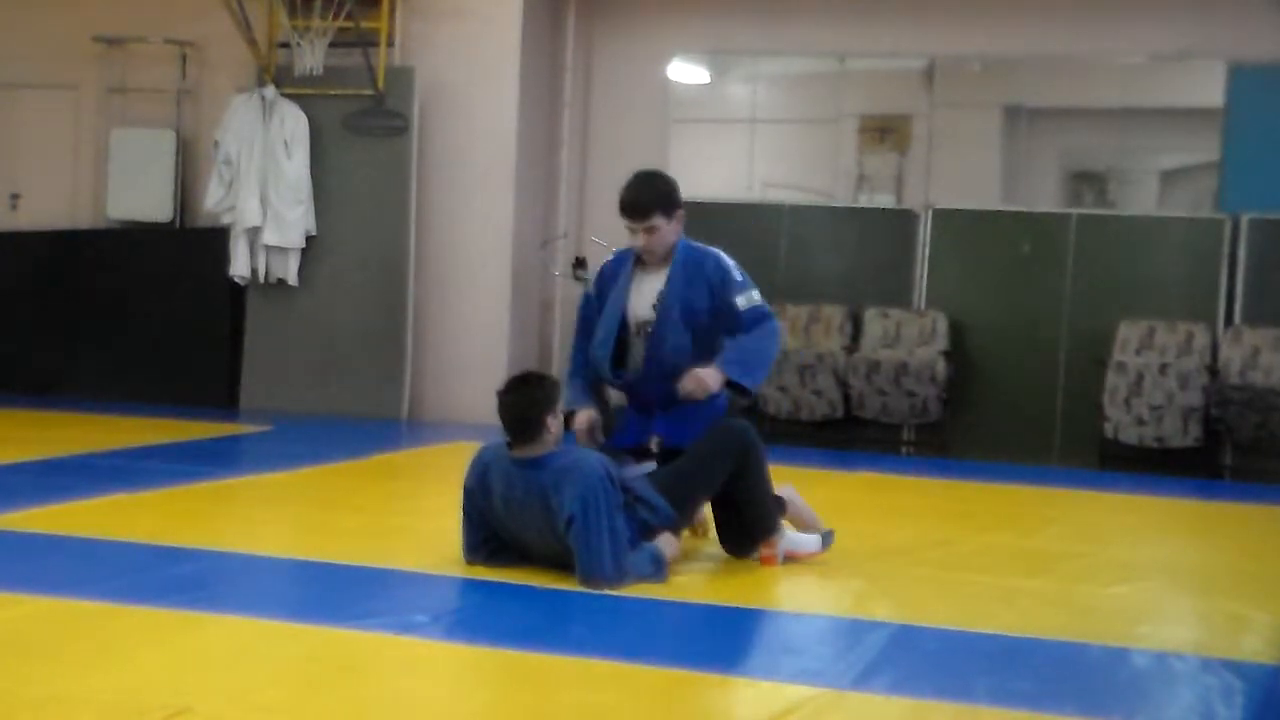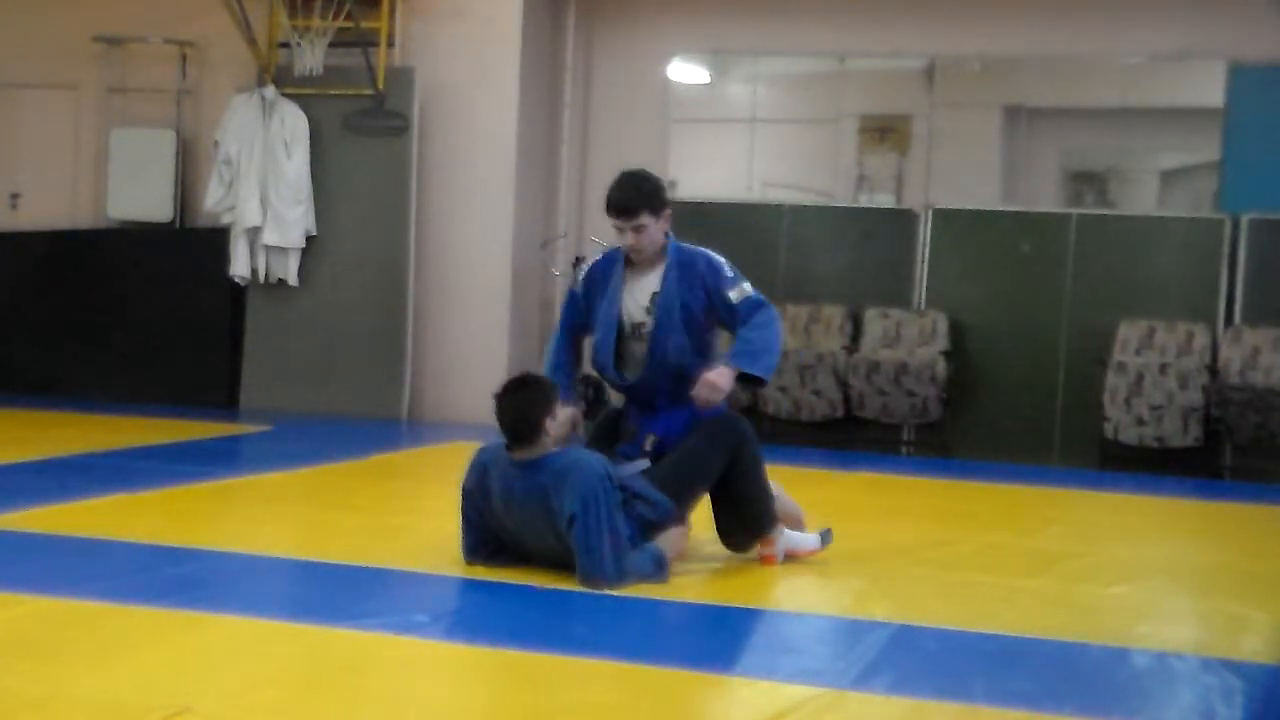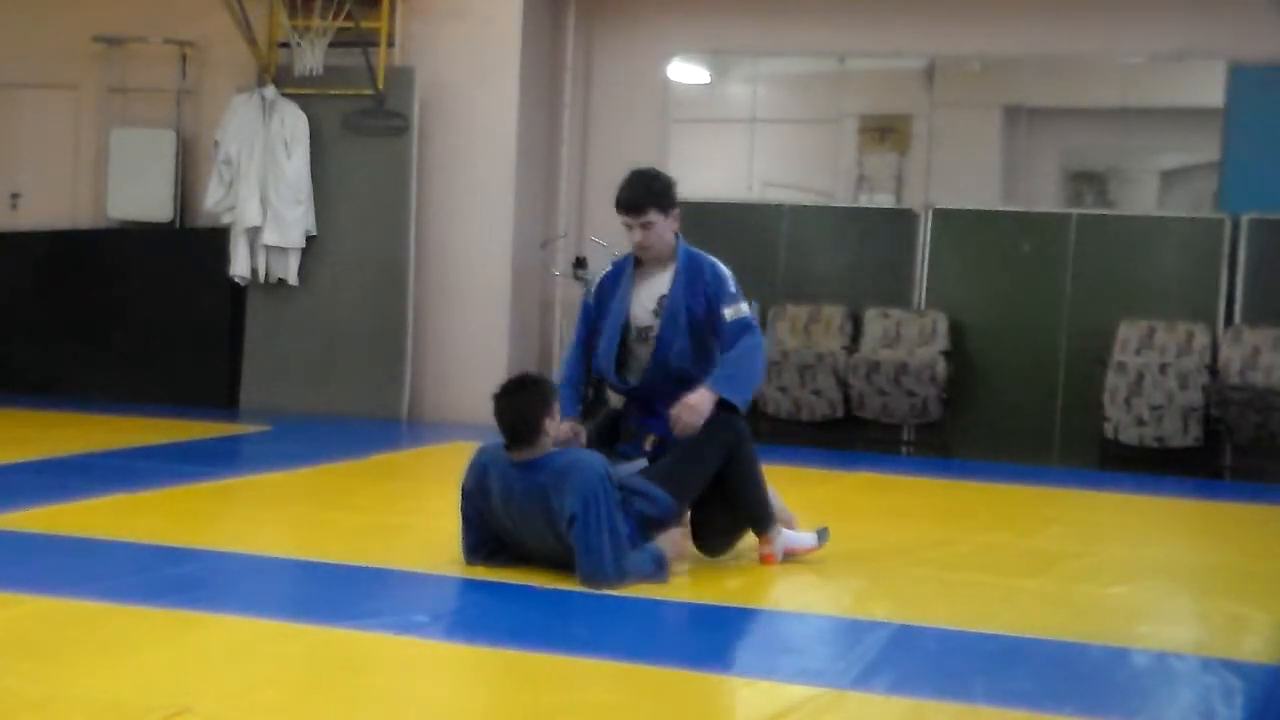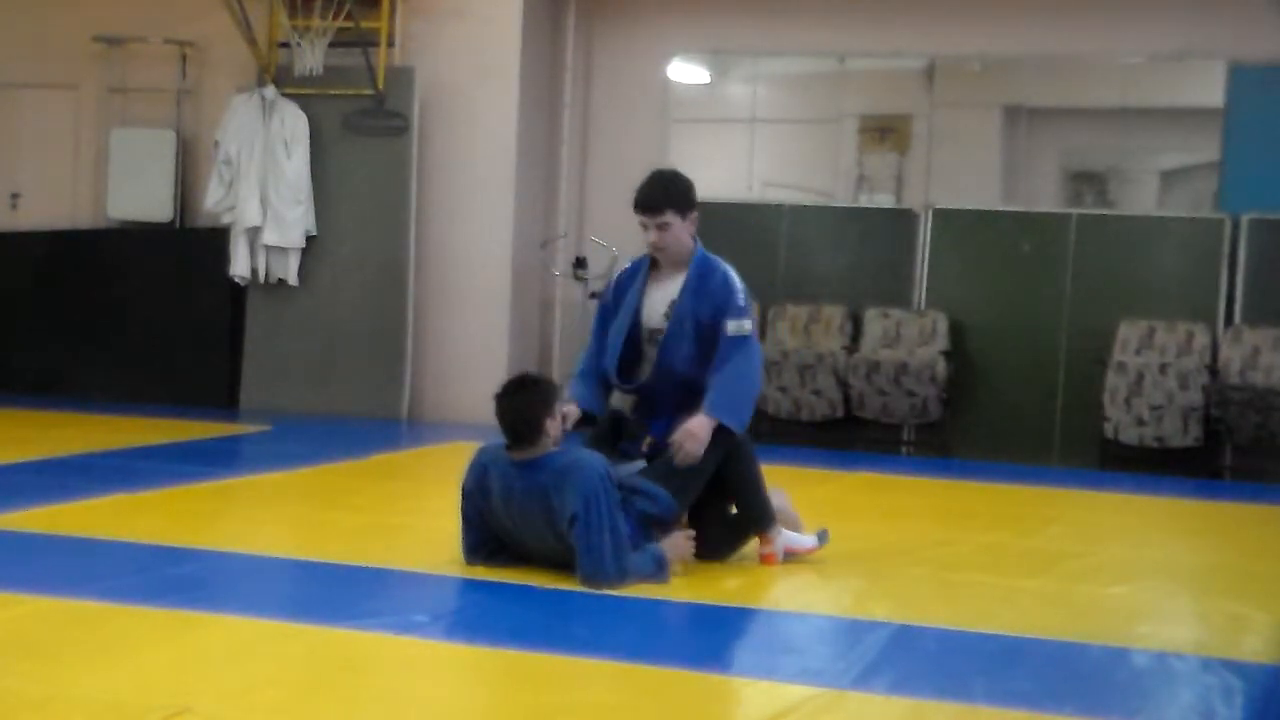
dt=0.2s
person 1, frame 1
left shoulder: (712, 268)
right shoulder: (612, 273)
left elbow: (762, 326)
right elbow: (587, 344)
left wrist: (721, 370)
right wrist: (584, 403)
left hip: (692, 421)
right hip: (635, 419)
person 1, frame 2
left shoulder: (702, 267)
right shoulder: (598, 273)
left elbow: (759, 317)
right elbow: (567, 335)
left wrist: (729, 367)
right wrist: (562, 396)
left hip: (689, 413)
right hip: (634, 416)
person 1, frame 3
left shoulder: (710, 277)
right shoulder: (611, 282)
left elbow: (746, 342)
right elbow: (584, 351)
left wrist: (711, 392)
right wrist: (571, 415)
left hip: (689, 419)
right hip: (636, 422)
person 1, frame 4
left shoulder: (720, 282)
right shoulder: (627, 280)
left elbow: (740, 360)
right elbow: (601, 348)
left wrist: (708, 417)
right wrist: (579, 401)
left hip: (699, 423)
right hip: (644, 417)
left knee: (712, 543)
left ankle: (764, 522)
person 2, frame 1
left shoulder: (485, 464)
right shoulder: (583, 473)
left elbow: (479, 551)
right elbow: (604, 572)
left wrist: (539, 548)
right wrist: (658, 554)
right hip: (638, 530)
right knee: (735, 436)
right ankle: (773, 539)
person 2, frame 2
left shoulder: (483, 464)
right shoulder: (582, 473)
left elbow: (477, 552)
right elbow: (605, 572)
left wrist: (534, 547)
right wrist: (660, 553)
right hip: (635, 529)
right knee: (728, 429)
right ankle: (772, 537)
person 2, frame 3
left shoulder: (483, 465)
right shoulder: (582, 473)
left elbow: (477, 552)
right elbow: (604, 572)
left wrist: (536, 546)
right wrist: (660, 554)
right hip: (634, 528)
right knee: (726, 428)
right ankle: (770, 535)
person 2, frame 4
left shoulder: (483, 464)
right shoulder: (583, 469)
left elbow: (478, 552)
right elbow: (607, 572)
left wrist: (536, 547)
right wrist: (664, 555)
